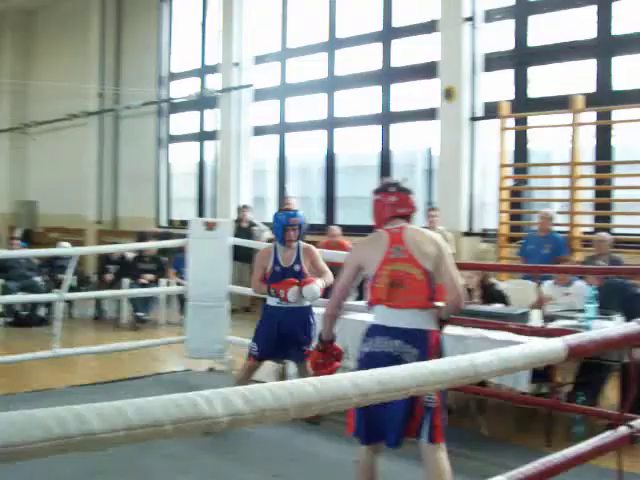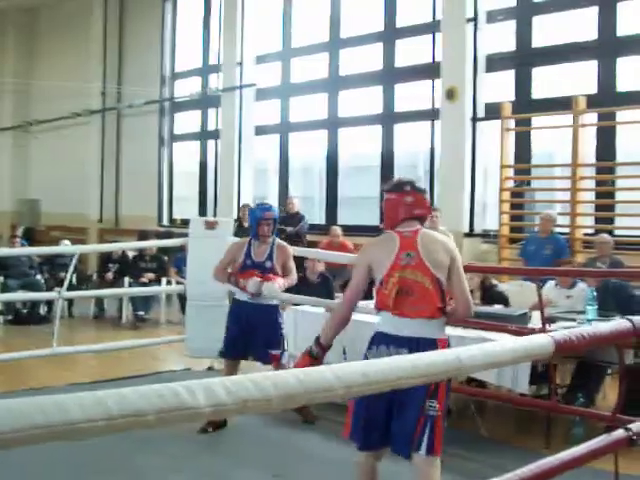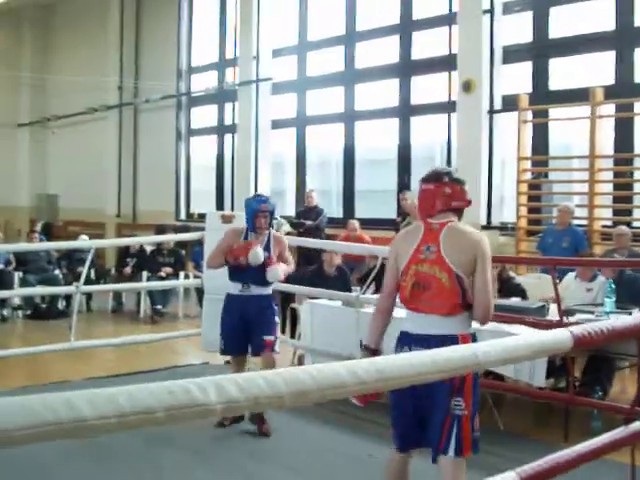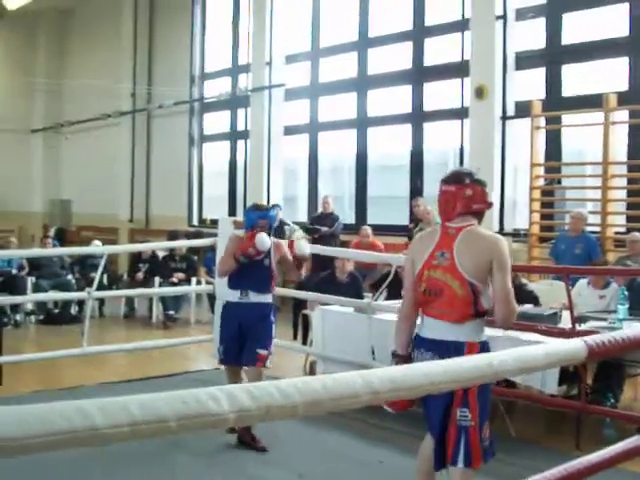
dt=0.2s
person 1, frame 1
left shoulder: (365, 246)
right shoulder: (433, 240)
left elbow: (335, 302)
right elbow: (457, 300)
left wrist: (325, 341)
left hip: (379, 341)
right hip: (421, 343)
left knee: (370, 443)
right knee: (432, 442)
person 1, frame 2
left shoulder: (376, 247)
right shoulder: (445, 246)
left elbow: (344, 308)
right elbow: (464, 310)
left wrist: (318, 347)
left hip: (384, 347)
right hip: (429, 351)
left knee: (371, 447)
right knee: (426, 454)
person 1, frame 3
left shoulder: (403, 238)
right shoulder: (474, 240)
left elbow: (384, 305)
right elbow: (483, 313)
left wrist: (369, 353)
left hip: (409, 345)
right hip: (452, 348)
left knee: (404, 441)
right knee: (452, 453)
person 1, frame 4
left shoulder: (421, 241)
right shoulder: (492, 245)
left elbow: (408, 308)
right elbow: (505, 318)
left wrist: (400, 359)
left hip: (424, 348)
right hip: (464, 354)
left knee: (436, 432)
person 2, frame 1
left shoulder: (309, 252)
right shoulder: (265, 253)
left elbow: (328, 277)
right elbow: (255, 285)
left wrist: (317, 285)
right wrist: (275, 289)
left hip: (300, 314)
right hip: (273, 312)
left knee: (304, 366)
right knee: (252, 362)
person 2, frame 2
left shoulder: (282, 249)
right shoulder: (239, 246)
left elbow: (292, 276)
right elbow: (218, 273)
left wrist: (280, 283)
right wrist: (236, 280)
left hip: (268, 310)
right hip: (241, 308)
left knee: (279, 365)
right knee: (230, 364)
person 2, frame 3
left shoulder: (277, 240)
right shoulder: (234, 234)
left elbow: (289, 264)
right elbow: (210, 262)
left wrist: (282, 269)
right wrist: (233, 257)
left hip: (263, 302)
right hip: (235, 301)
left knee: (268, 358)
right knee: (236, 359)
left ankle: (258, 412)
person 2, frame 4
left shoulder: (278, 246)
right shoulder: (236, 241)
left elbow: (295, 273)
right elbow: (221, 271)
left wrist: (298, 263)
right wrist: (246, 253)
left hip: (261, 311)
right hip: (233, 309)
left knee: (255, 371)
right knee: (232, 368)
left ankle: (245, 430)
